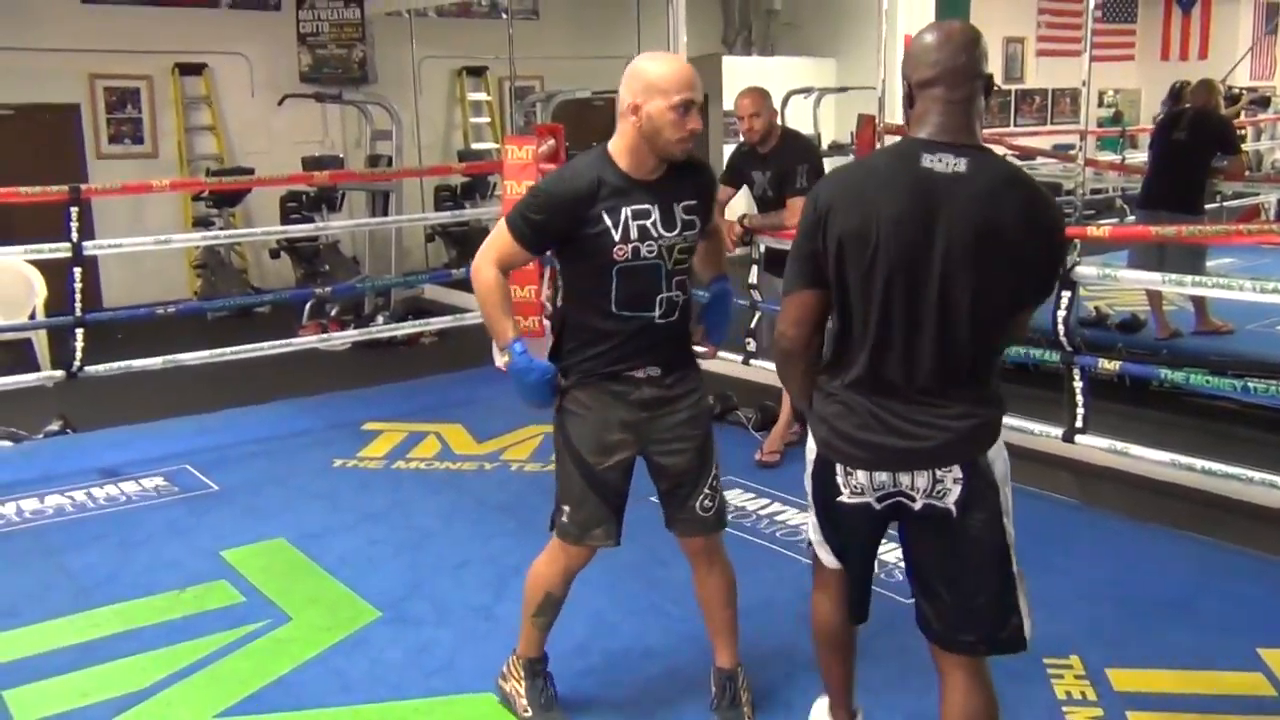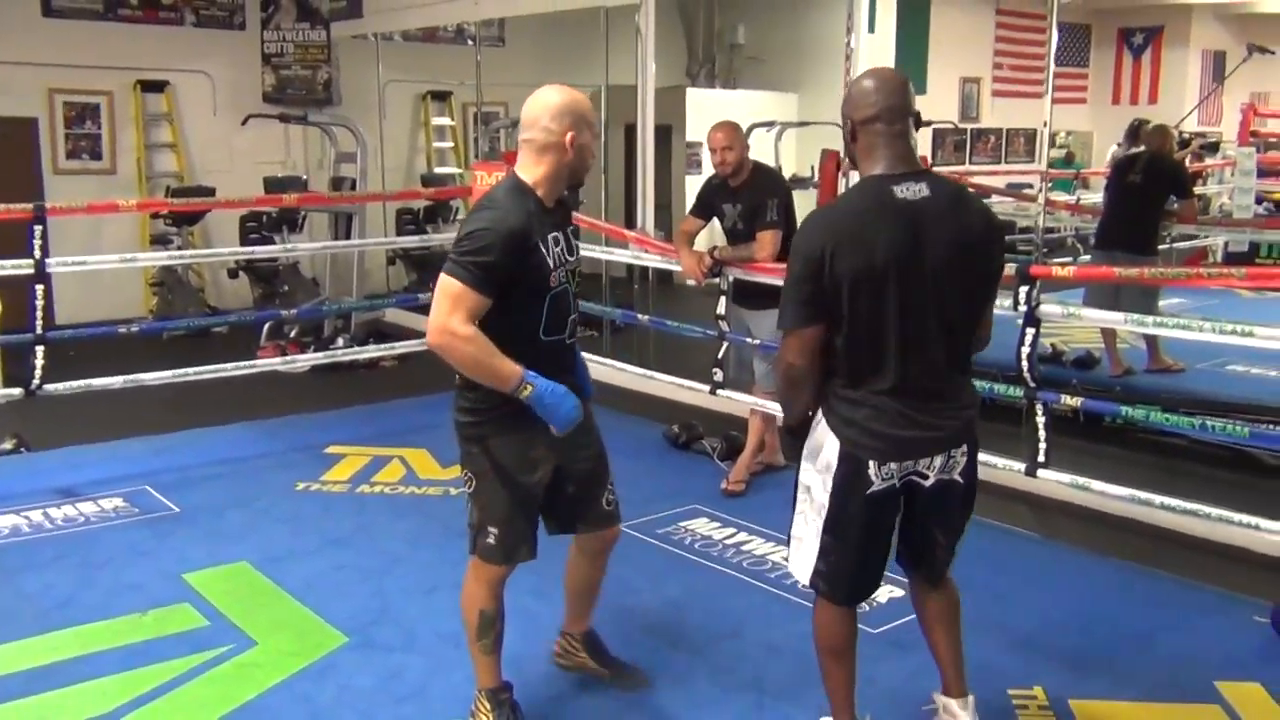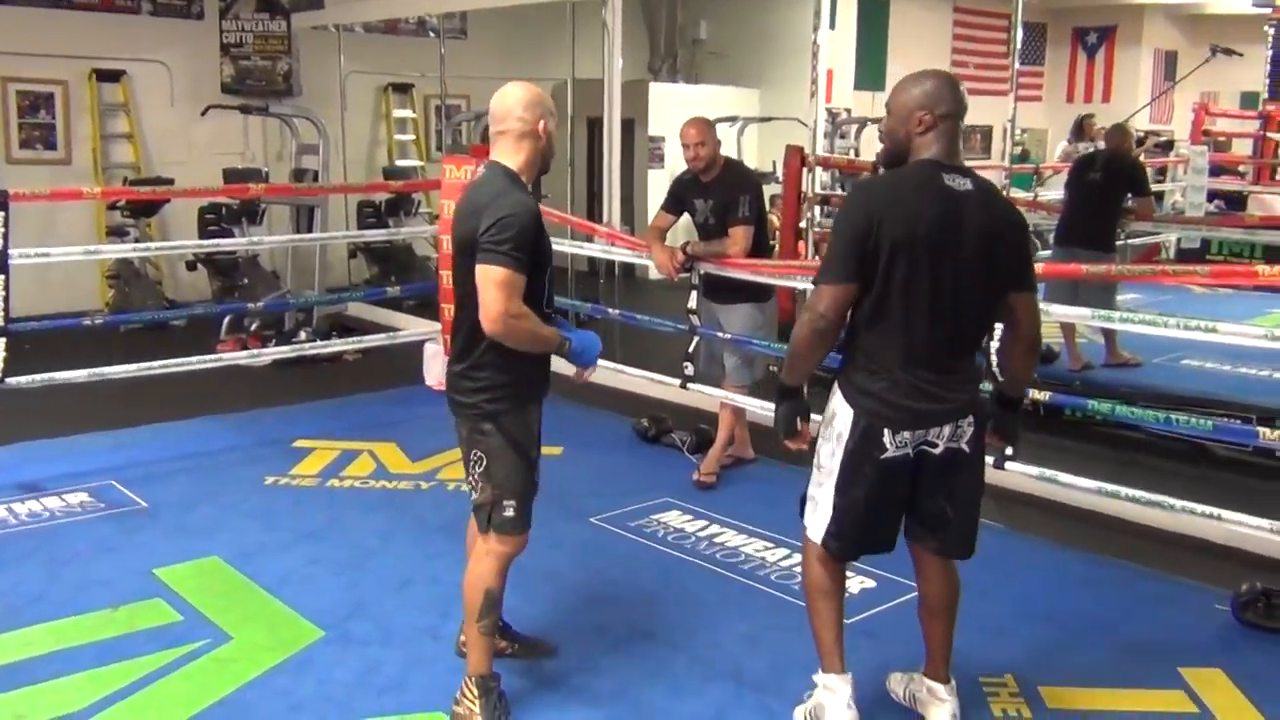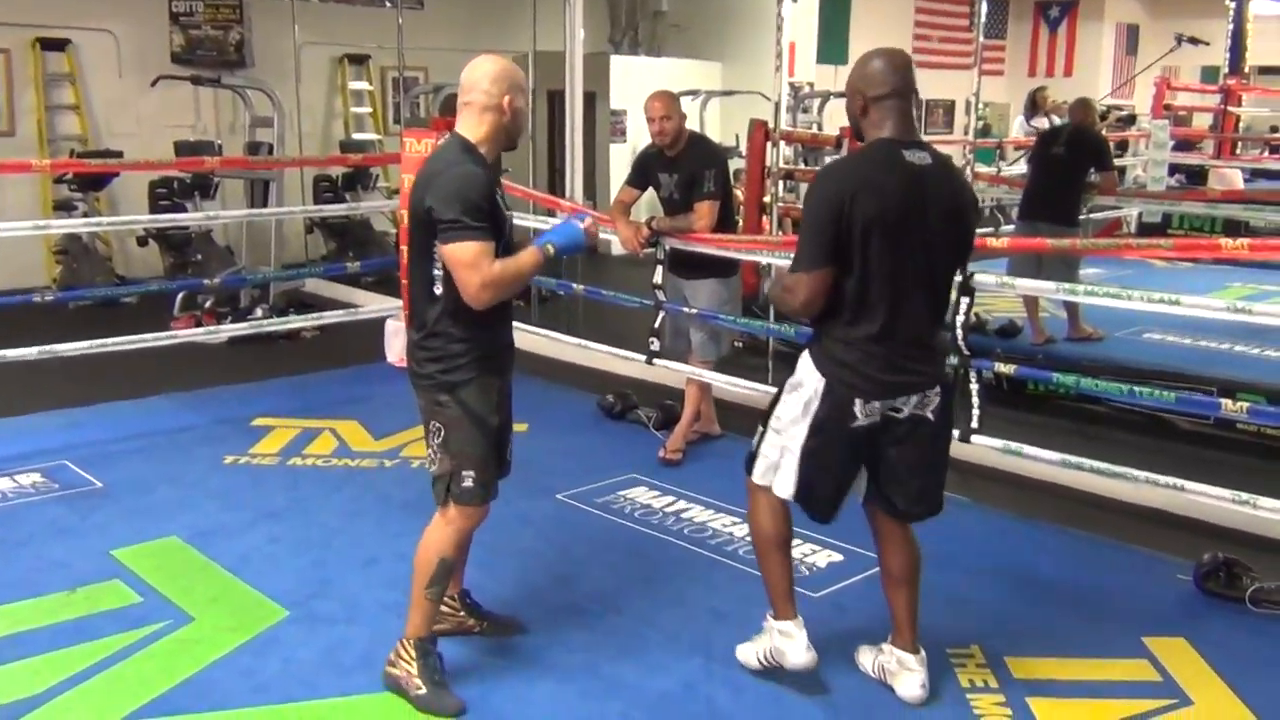
dt=0.5s
person 1, frame 1
left shoulder: (840, 191)
right shoulder: (1032, 209)
left elbow: (791, 337)
left wrist: (813, 411)
left hip: (849, 443)
right hip: (959, 454)
left knee: (834, 577)
right knee: (961, 650)
person 1, frame 2
left shoulder: (829, 228)
right shoulder: (976, 217)
left elbow: (799, 360)
right elbow: (978, 334)
left wrist: (795, 422)
left hip: (856, 438)
right hip: (948, 435)
left knee: (835, 591)
right knee: (931, 572)
person 1, frame 3
left shoulder: (874, 198)
right shoulder: (1001, 213)
left elbow: (824, 314)
right elbow: (1024, 329)
left wrist: (788, 390)
right wrist: (1009, 401)
left hip: (872, 408)
right hip: (954, 412)
left knee: (823, 543)
right knee: (935, 551)
person 1, frame 4
left shoulder: (842, 180)
right shoulder: (953, 184)
left elbow: (805, 297)
left wrist: (779, 285)
left hip: (841, 373)
right hip: (919, 376)
left knee: (768, 485)
right knee: (893, 513)
left ankle: (785, 629)
right ankle: (906, 655)
person 2, frame 1
left shoulder: (694, 177)
right shoulder: (573, 188)
right elbow: (488, 266)
left wrist: (719, 294)
right wrist: (517, 352)
left hip: (677, 388)
right hip: (594, 393)
left knee: (704, 540)
right knee: (574, 545)
person 2, frame 2
left shoulder: (555, 209)
right shoulder: (500, 223)
right elbow: (445, 330)
right wrist: (530, 389)
left hip: (561, 411)
right hip: (502, 424)
left knee: (600, 528)
right knee: (494, 559)
left ankle: (577, 638)
person 2, frame 3
left shoulder: (491, 192)
right shoulder: (512, 208)
right elbow: (500, 317)
left wrist: (553, 332)
right wrist: (568, 341)
left hip: (503, 388)
right hip: (495, 395)
left knee: (491, 521)
right knee: (501, 536)
left ankle: (482, 629)
person 2, frame 4
left shoulder: (474, 166)
right shoulder: (455, 177)
right elbow: (481, 286)
left wrist: (543, 240)
right wrist: (550, 245)
left hip: (483, 360)
right hip: (453, 368)
left knee: (474, 495)
right knee: (462, 506)
left ankle: (453, 604)
right ankle: (411, 652)
person 3, frame 1
left shoulder: (800, 151)
right shoulder: (743, 154)
left elbow: (796, 217)
right elbow: (717, 200)
left wrist: (746, 223)
right wrist: (719, 222)
right hip: (773, 260)
left ankle: (784, 425)
right ankle: (800, 417)
person 3, frame 2
left shoulder: (770, 185)
right shoulder: (714, 187)
left elbow: (766, 251)
right elbow: (685, 231)
left wrist: (715, 254)
right wrist: (687, 254)
left hip: (776, 297)
right hip: (742, 293)
left knee: (766, 378)
right knee: (755, 376)
left ankle: (746, 459)
right ankle: (772, 449)
person 3, frame 3
left shoulder: (741, 181)
right shoulder: (685, 183)
left elbow: (737, 246)
right elbow: (656, 227)
left wrist: (688, 250)
right wrist: (658, 249)
left hip: (748, 291)
right hip: (712, 288)
left knee: (737, 372)
right knee: (725, 371)
left ankle: (716, 453)
right ankle: (742, 444)
person 3, frame 4
left shoulder: (706, 155)
right shoulder: (650, 157)
left elbow: (703, 222)
right elbow: (620, 203)
left wrist: (653, 225)
right wrist: (622, 225)
left hip: (713, 266)
right hip: (678, 262)
left knee: (702, 349)
right knee: (689, 346)
left ankle: (682, 430)
right ankle: (707, 420)
person 4, frame 1
left shoulder: (1168, 118)
right shoulder: (1220, 122)
right elbow: (1238, 169)
right wrist: (1211, 168)
left hip: (1150, 198)
right hip: (1185, 203)
left knee: (1150, 263)
right knee: (1192, 265)
left ankle: (1161, 324)
right ankle: (1203, 320)
person 4, frame 2
left shoulder: (1123, 162)
right shoulder: (1174, 167)
right elbow: (1190, 213)
right wrist: (1165, 212)
left hip: (1106, 239)
right hip: (1139, 244)
left knee: (1105, 303)
right knee: (1145, 304)
left ankle: (1115, 362)
right ankle: (1155, 359)
person 4, frame 3
left shoulder: (1083, 160)
right shoulder: (1132, 165)
right elbow: (1147, 211)
right wrist: (1122, 210)
left hip: (1066, 235)
right hip: (1098, 241)
left knee: (1064, 298)
right knee: (1103, 300)
left ankle: (1073, 356)
right ankle: (1112, 353)
person 4, frame 4
left shoulder: (1047, 135)
right shoulder: (1095, 140)
right elbow: (1110, 185)
right wrist: (1087, 185)
left hip: (1029, 210)
right hip: (1062, 216)
left knee: (1027, 273)
right knee: (1066, 274)
left ankle: (1037, 330)
right ankle: (1075, 327)
